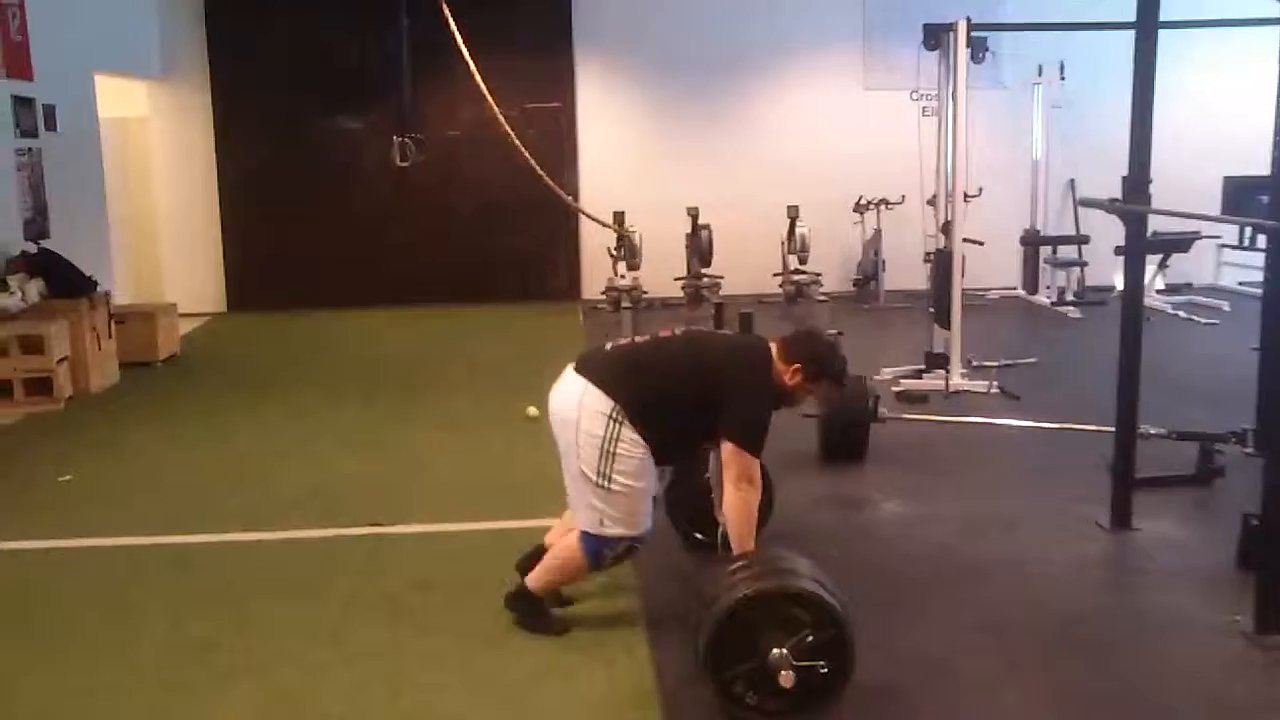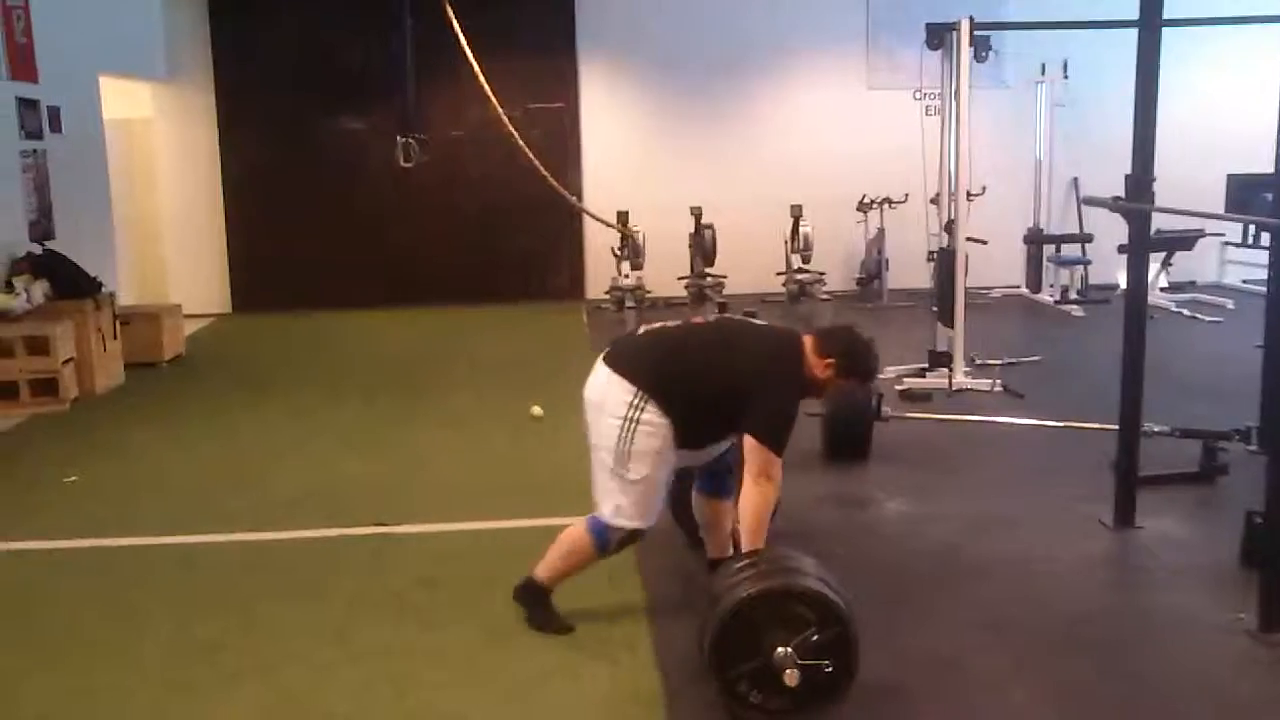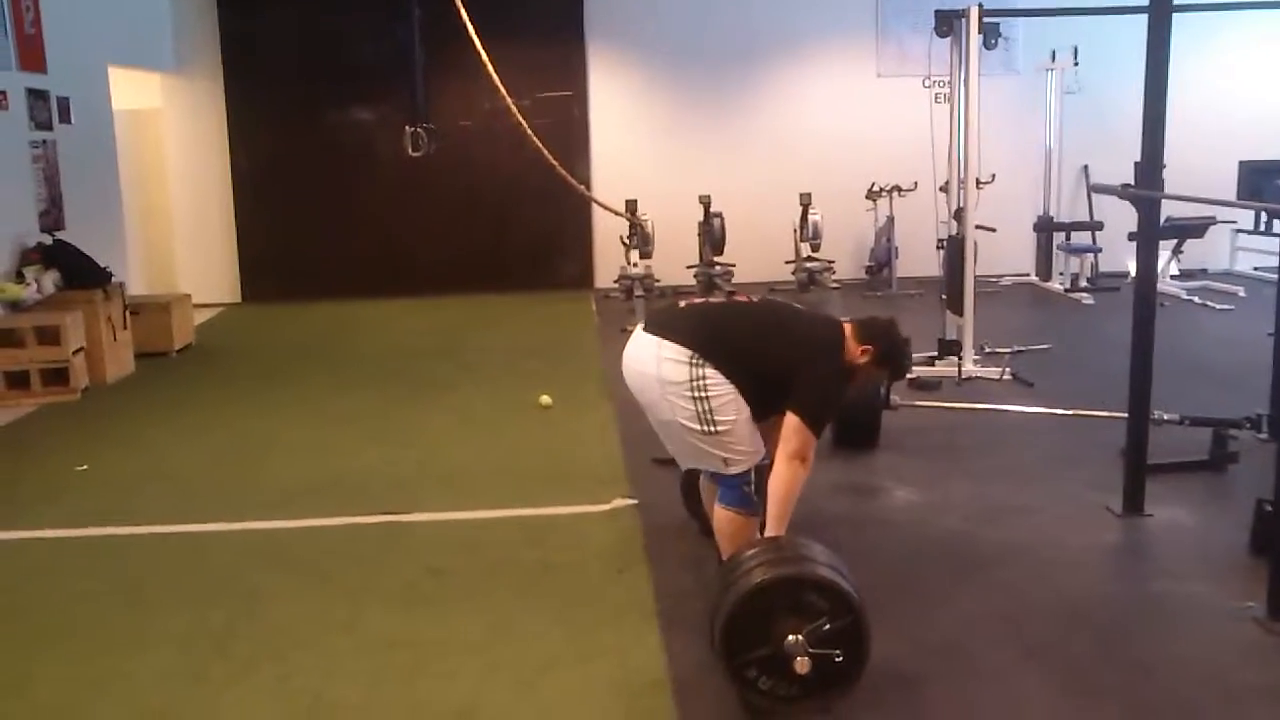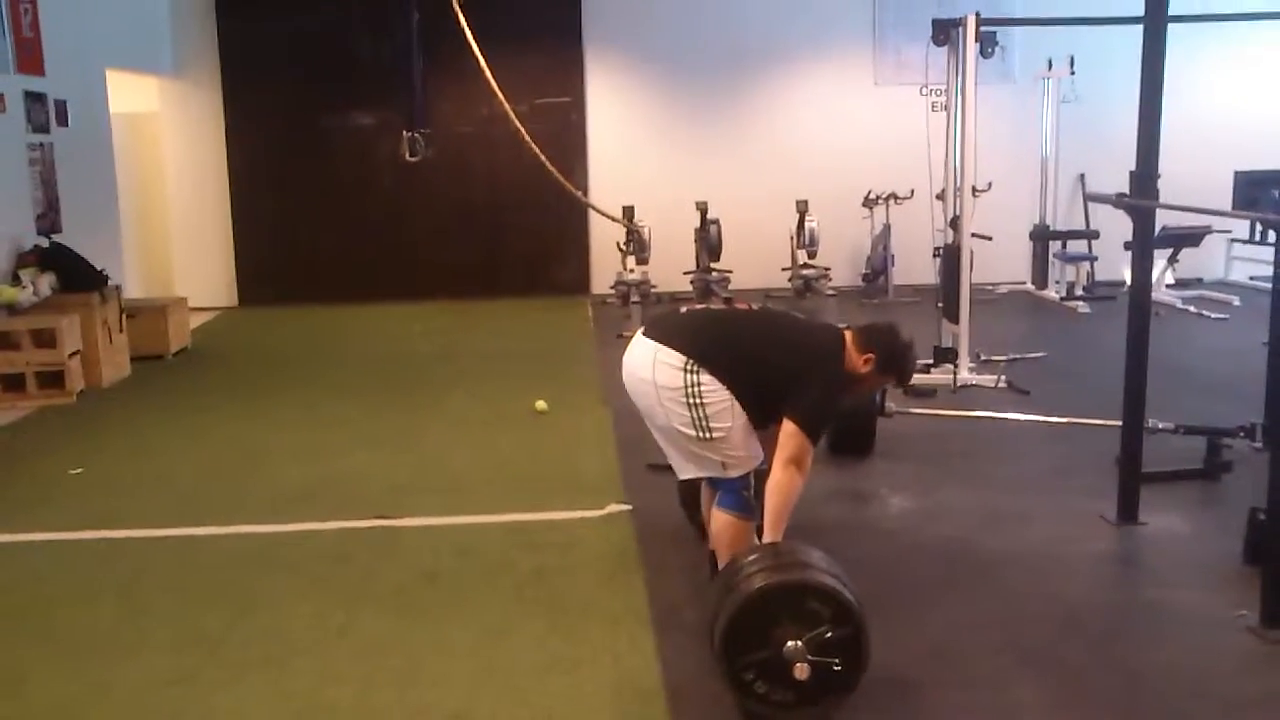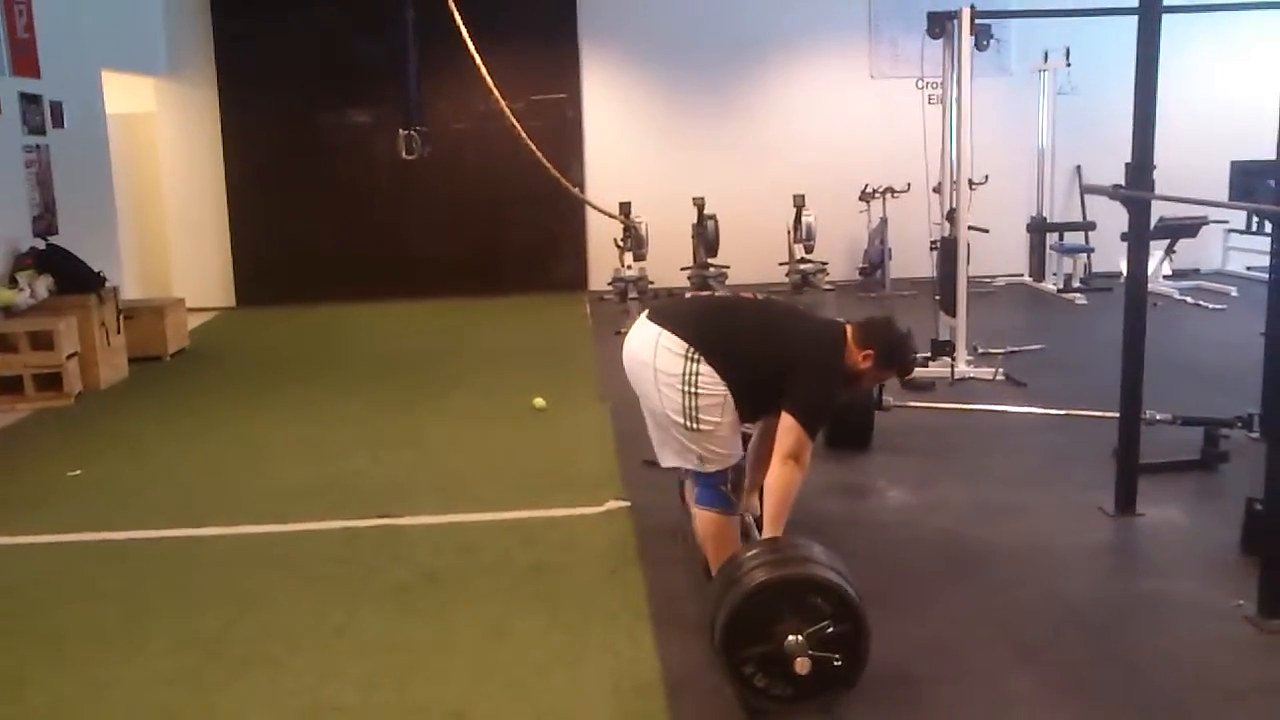
dt=0.4s
person 1, frame 1
left shoulder: (746, 358)
right shoulder: (752, 383)
right elbow: (742, 483)
left hip: (580, 389)
right hip: (601, 406)
left knee: (605, 502)
right knee: (622, 532)
left ankle: (536, 560)
right ankle: (527, 594)
person 1, frame 2
left shoulder: (779, 349)
right shoulder: (780, 376)
right elbow: (762, 478)
left hip: (633, 373)
right hip: (631, 394)
left knee: (718, 462)
right knee: (626, 519)
left ankle: (721, 565)
right ankle: (534, 590)
person 1, frame 3
left shoulder: (814, 338)
right shoulder: (825, 361)
left elbow: (773, 413)
right elbow: (795, 457)
right wrist: (773, 541)
right hip: (678, 358)
left knee: (722, 462)
right knee: (739, 471)
person 1, frame 4
left shoulder: (813, 345)
right shoulder: (826, 370)
left elbow: (772, 418)
right elbow: (790, 464)
right hip: (675, 365)
left knee: (717, 468)
right knee: (736, 479)
left ankle: (722, 565)
person 1, frame 5
left shoulder: (816, 341)
right shoulder: (823, 363)
left elbow: (773, 424)
right elbow: (789, 458)
left wrist: (749, 493)
right hip: (676, 349)
left knee: (708, 467)
right knee: (715, 476)
left ankle: (720, 567)
